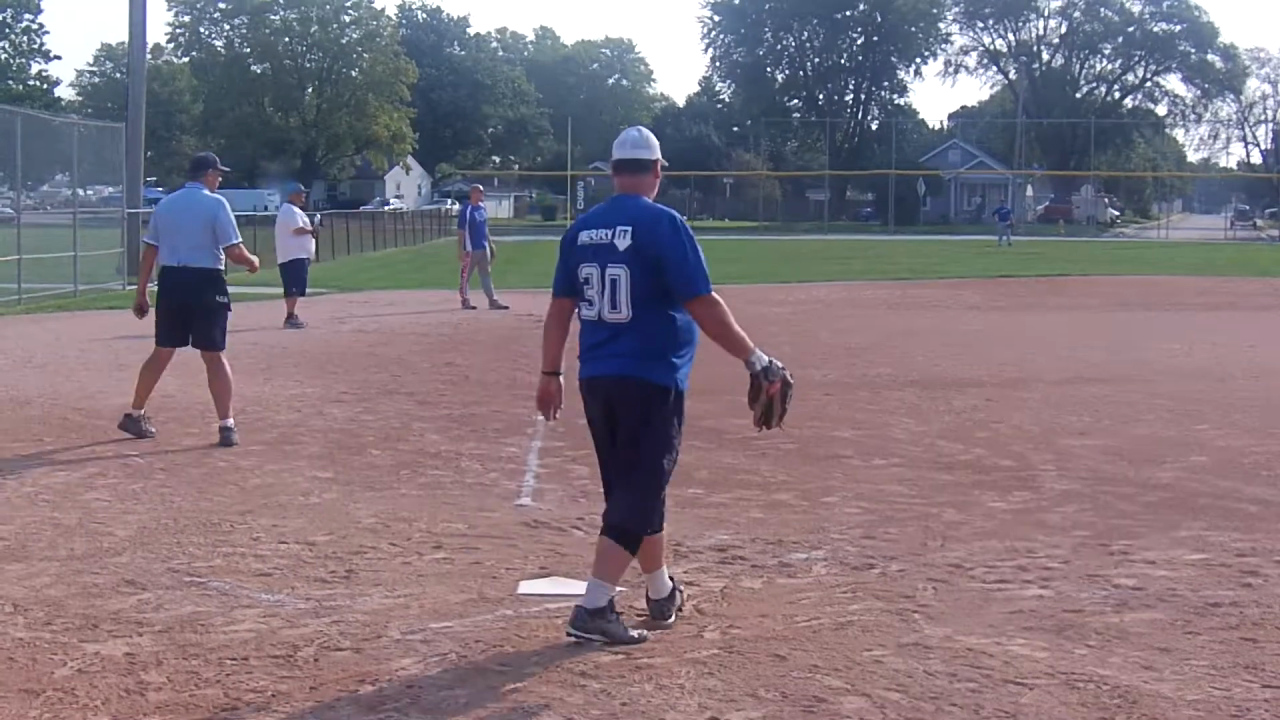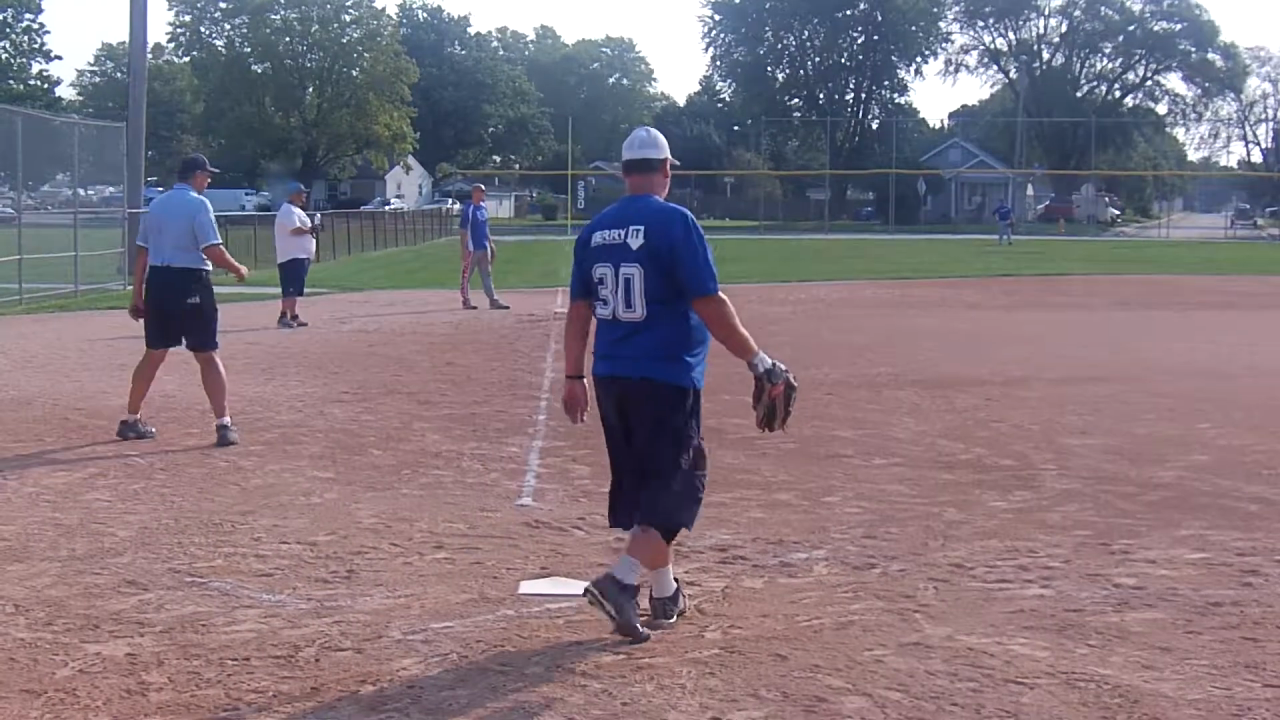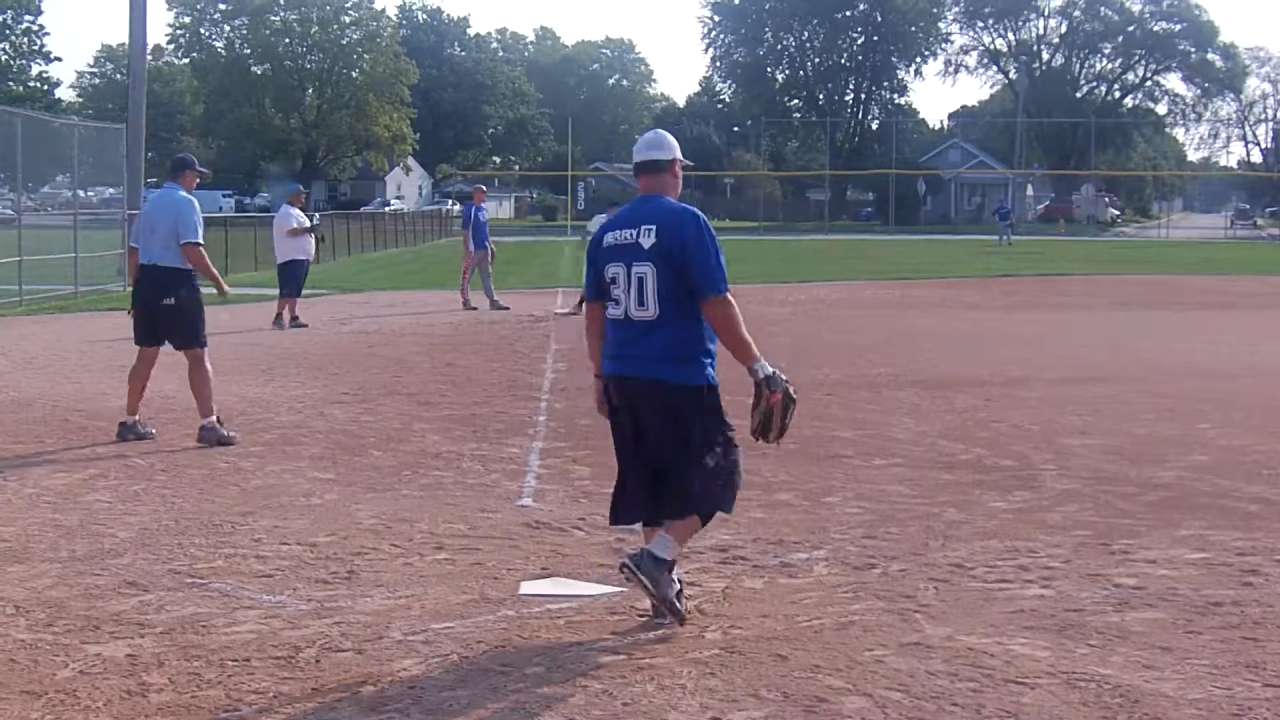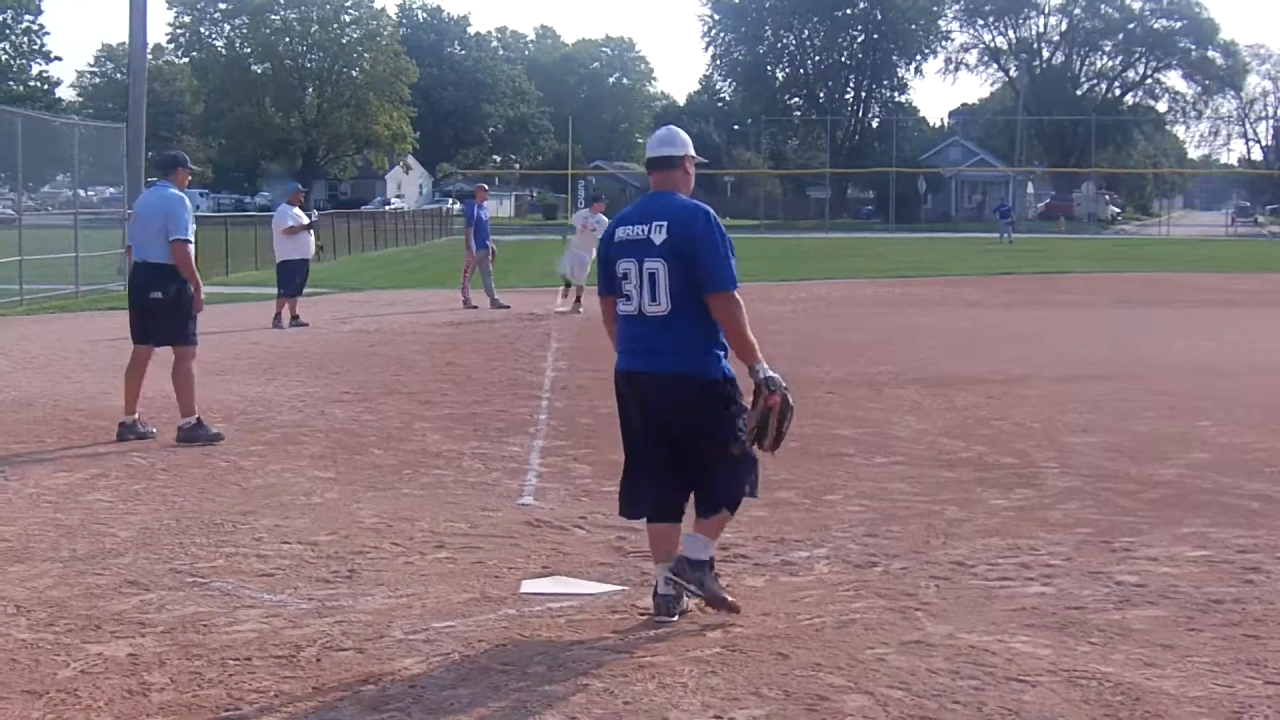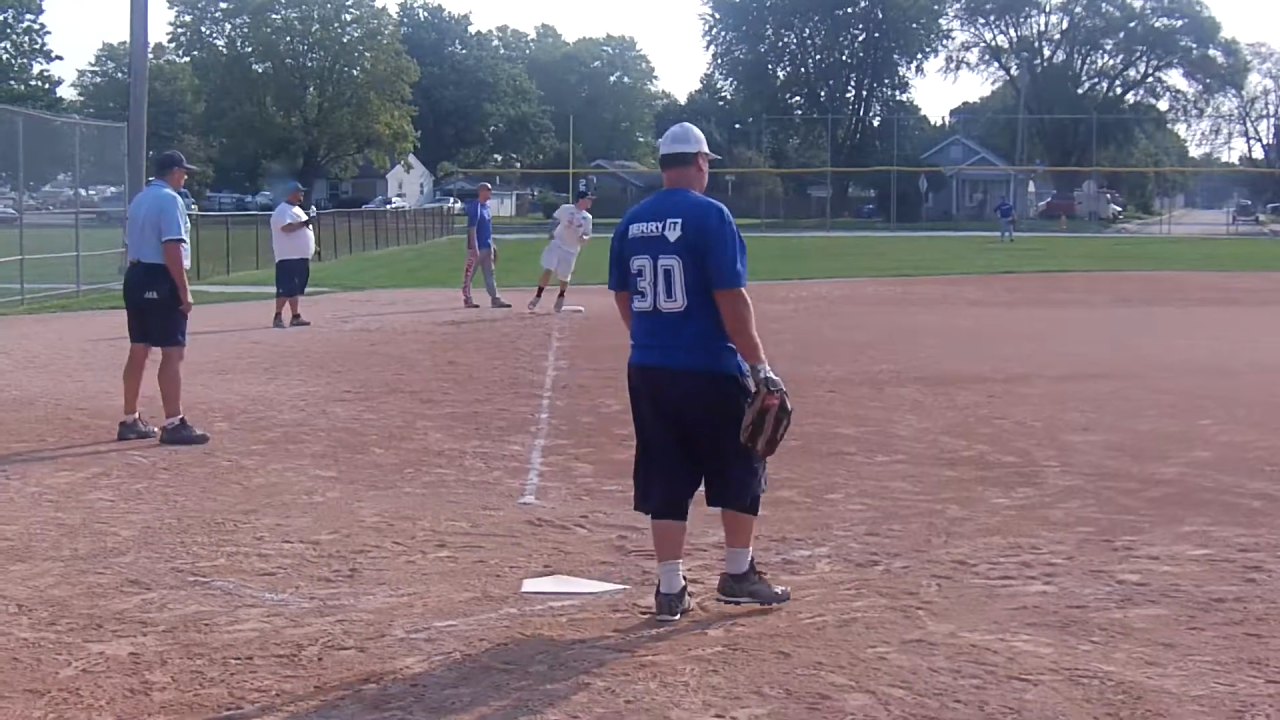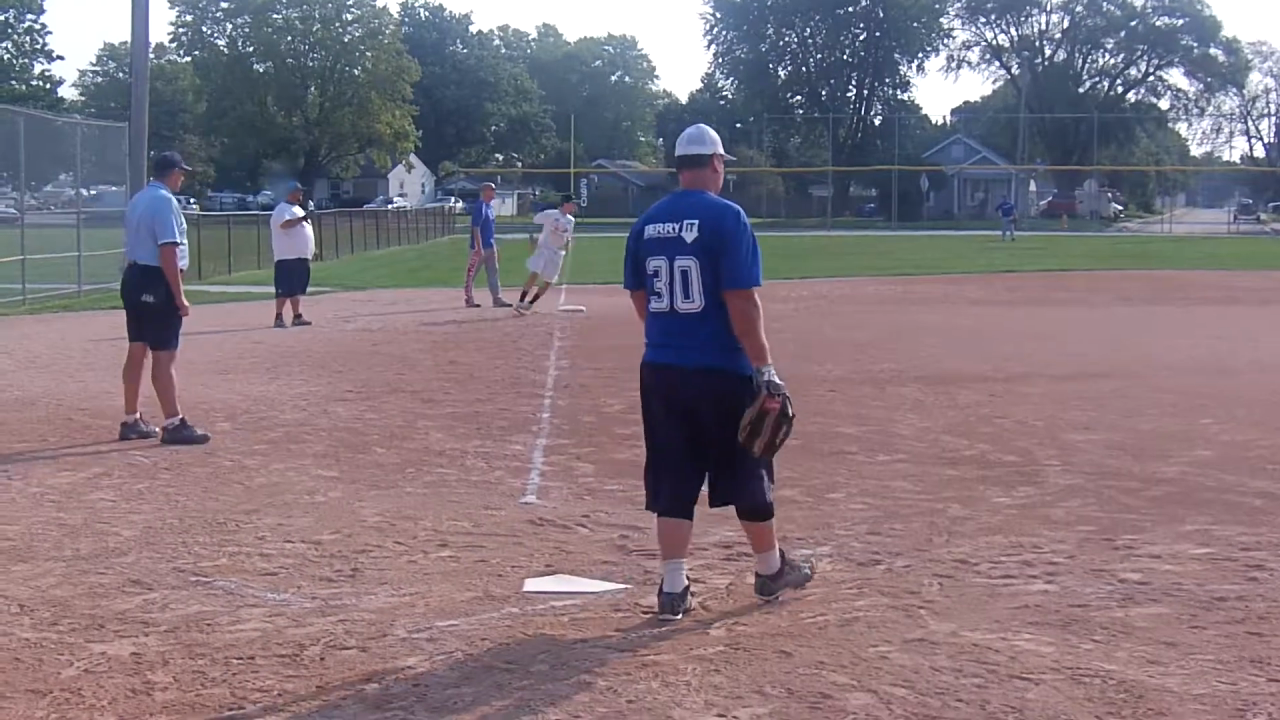
dt=0.1s
person 1, frame 1
left shoulder: (581, 229)
right shoulder: (663, 223)
left elbow: (560, 308)
right elbow: (702, 304)
left wrist: (550, 374)
right wrist: (754, 358)
left hip: (596, 379)
right hip: (651, 381)
left knee: (631, 487)
right knee: (638, 496)
left ankle: (660, 591)
right ankle: (595, 607)
person 1, frame 2
left shoulder: (594, 229)
right shoulder: (675, 221)
left elbow: (579, 311)
right elbow: (709, 304)
left wrist: (573, 377)
right wrist: (758, 360)
left hip: (612, 379)
right hip: (667, 380)
left knee: (641, 486)
right knee: (673, 489)
left ankle: (664, 592)
right ankle: (620, 582)
person 1, frame 3
left shoulder: (607, 230)
right shoulder: (687, 222)
left elbow: (595, 312)
right elbow: (717, 306)
left wrist: (601, 374)
right wrist: (757, 366)
left hip: (623, 378)
right hip: (681, 380)
left knee: (649, 484)
right knee: (711, 478)
left ankle: (664, 591)
right ankle: (655, 558)
person 1, frame 4
left shoulder: (618, 226)
right shoulder: (698, 218)
left elbow: (609, 306)
right elbow: (723, 303)
right wrist: (759, 367)
left hip: (635, 374)
right hip: (695, 374)
left knee: (659, 479)
right knee: (731, 466)
left ankle: (669, 589)
right ankle: (694, 561)
person 1, frame 5
left shoulder: (631, 222)
right shoulder: (711, 215)
left elbow: (624, 300)
right elbow: (731, 300)
right wrist: (760, 366)
left hip: (648, 370)
right hip: (710, 370)
left knee: (663, 481)
right knee: (740, 469)
left ankle: (669, 589)
right ankle: (738, 574)
person 1, frame 6
left shoulder: (646, 223)
right shoulder: (726, 217)
right elbow: (741, 301)
right wrist: (765, 369)
left hip: (661, 370)
right hip: (722, 370)
left knee: (673, 480)
right knee: (746, 472)
left ankle: (673, 587)
right ankle: (770, 570)
person 2, frame 1
left shoulder: (165, 204)
right shoulder: (215, 203)
left elbow: (150, 251)
right elbow: (232, 250)
left wrist: (141, 293)
right wrist: (252, 262)
left hip: (170, 283)
right hip: (204, 285)
left knee: (161, 353)
right knee: (215, 357)
left ankle: (135, 416)
right ankle: (227, 426)
person 2, frame 2
left shoulder: (156, 204)
right shoulder: (198, 204)
left elbow: (142, 253)
right elbow: (212, 250)
left wrist: (138, 295)
right wrist: (238, 269)
left hip: (158, 283)
right hip: (189, 285)
left knee: (153, 355)
right knee: (208, 357)
left ankle: (131, 421)
right ankle: (224, 425)
person 2, frame 3
left shoulder: (149, 204)
right shoulder: (186, 203)
left elbow: (134, 252)
right elbow: (192, 251)
left wrist: (137, 292)
right wrist: (218, 282)
left hip: (146, 282)
right hip: (176, 284)
left knee: (146, 355)
right knee: (196, 354)
left ankle: (130, 422)
right ankle: (210, 423)
person 2, frame 4
left shoulder: (142, 200)
right shoulder: (177, 200)
left elbow: (130, 249)
right elbow: (180, 249)
right wrist: (197, 286)
left hip: (140, 279)
right hip: (167, 281)
left knee: (140, 353)
right knee: (185, 352)
left ankle: (130, 422)
right ankle: (189, 423)
person 2, frame 5
left shoulder: (139, 199)
right shoulder: (170, 200)
right elbow: (172, 250)
right wrist: (184, 290)
left hip: (136, 278)
right hip: (160, 281)
left knee: (138, 352)
right knee: (173, 353)
left ankle: (130, 421)
right ankle: (173, 424)
person 2, frame 6
left shoulder: (137, 199)
right shoulder: (165, 201)
right elbow: (168, 253)
right wrist: (179, 295)
left hip: (133, 279)
right hip: (157, 283)
left knee: (137, 352)
right knee: (164, 357)
left ankle: (131, 421)
right ankle: (173, 424)
